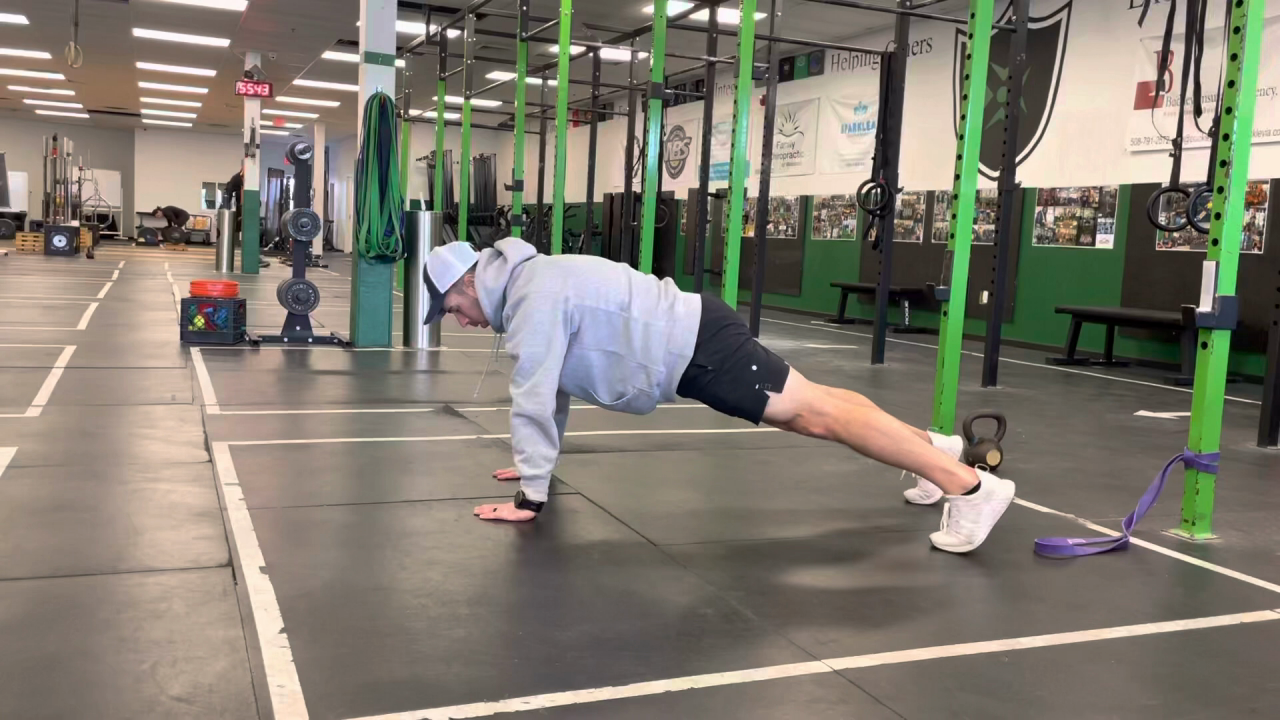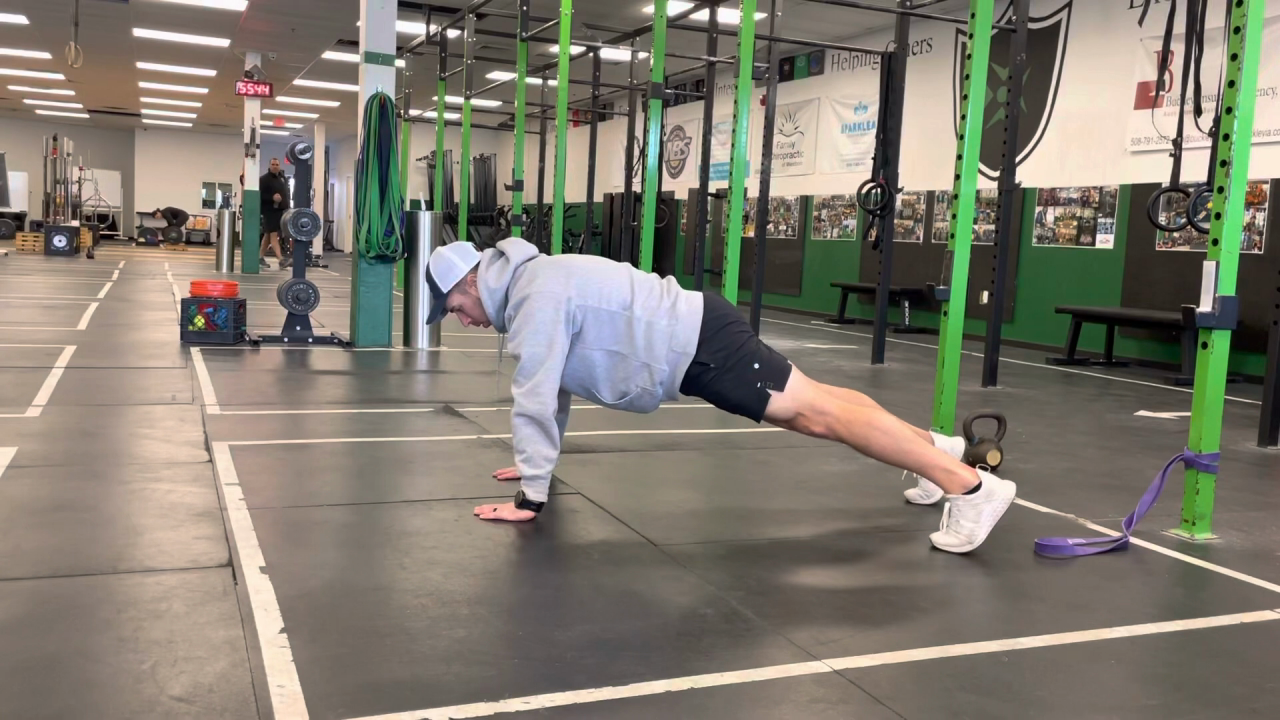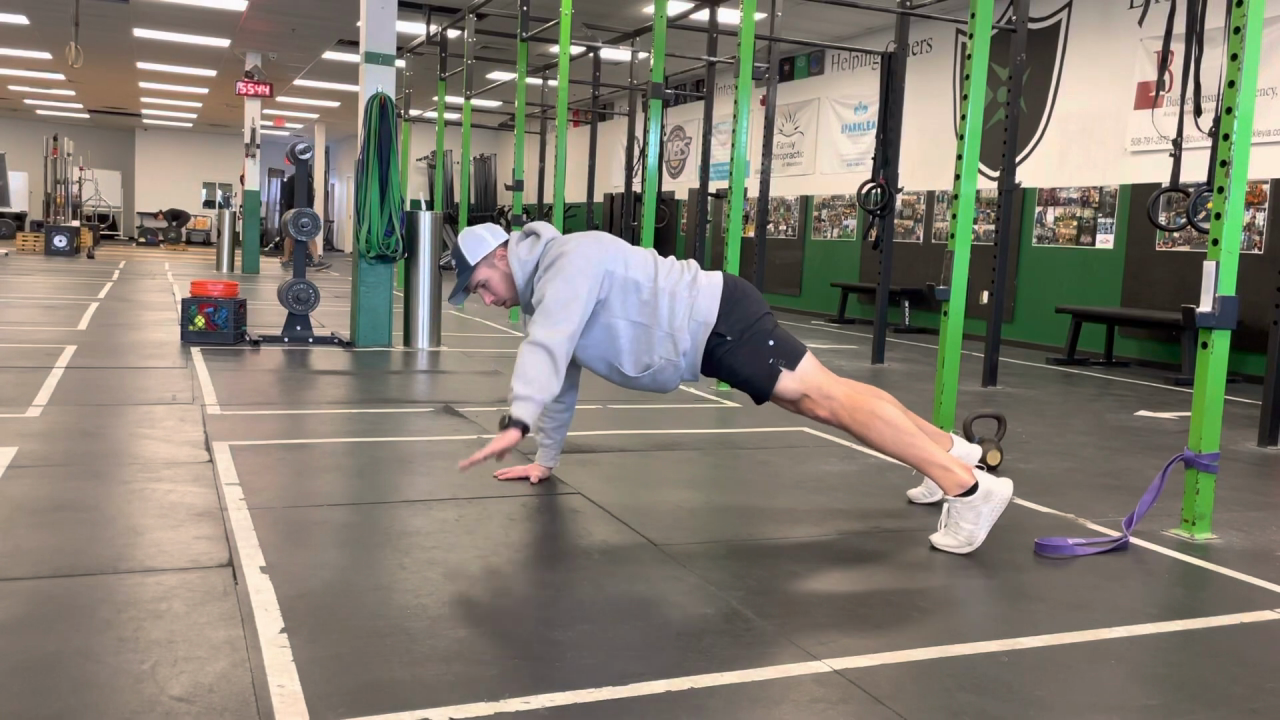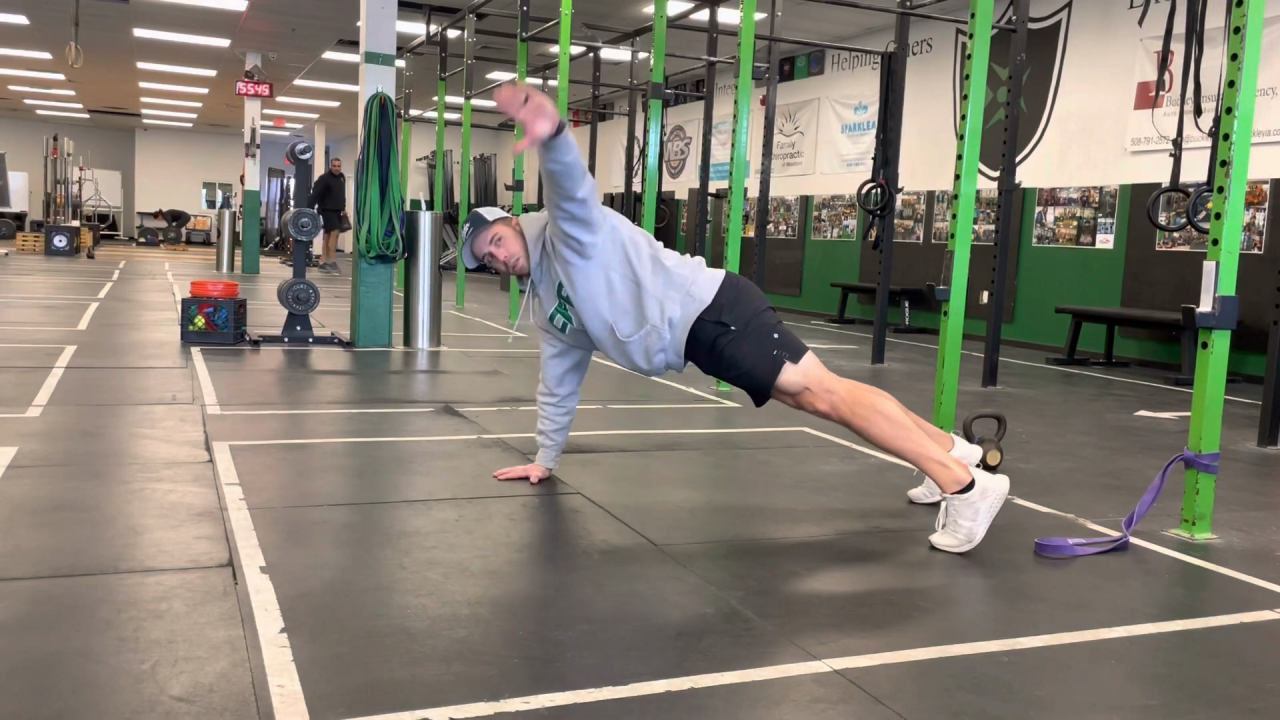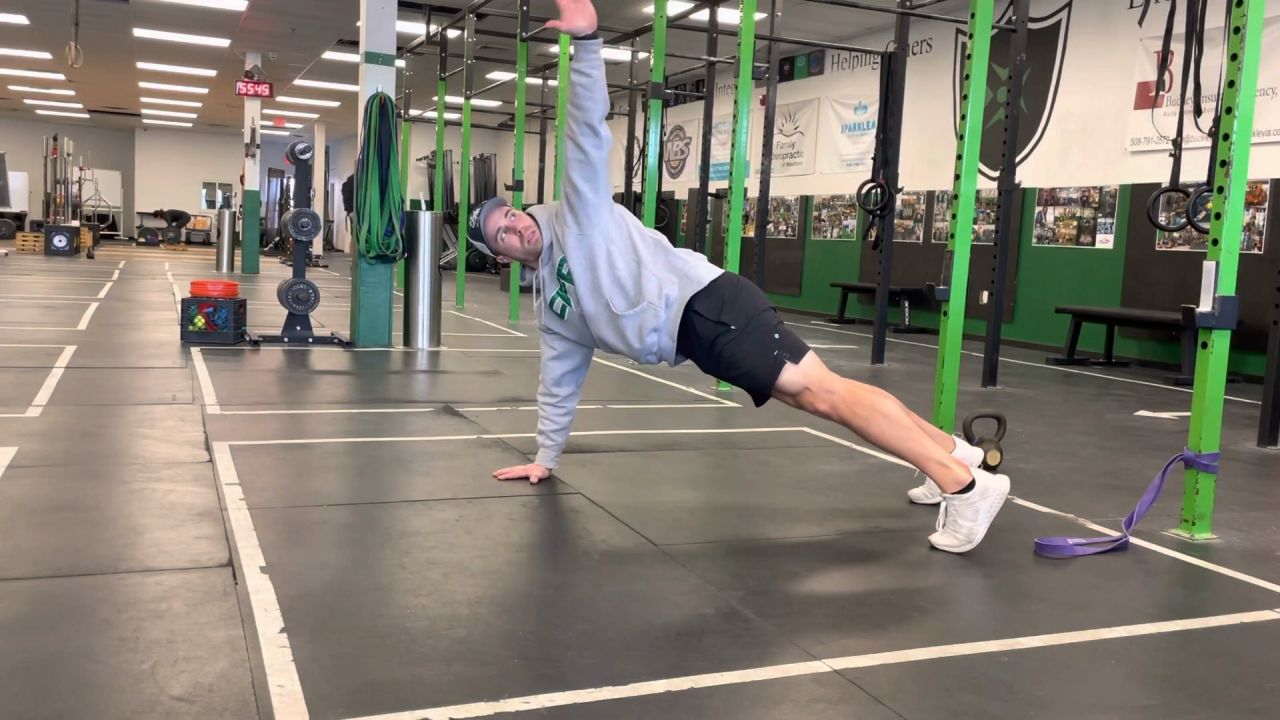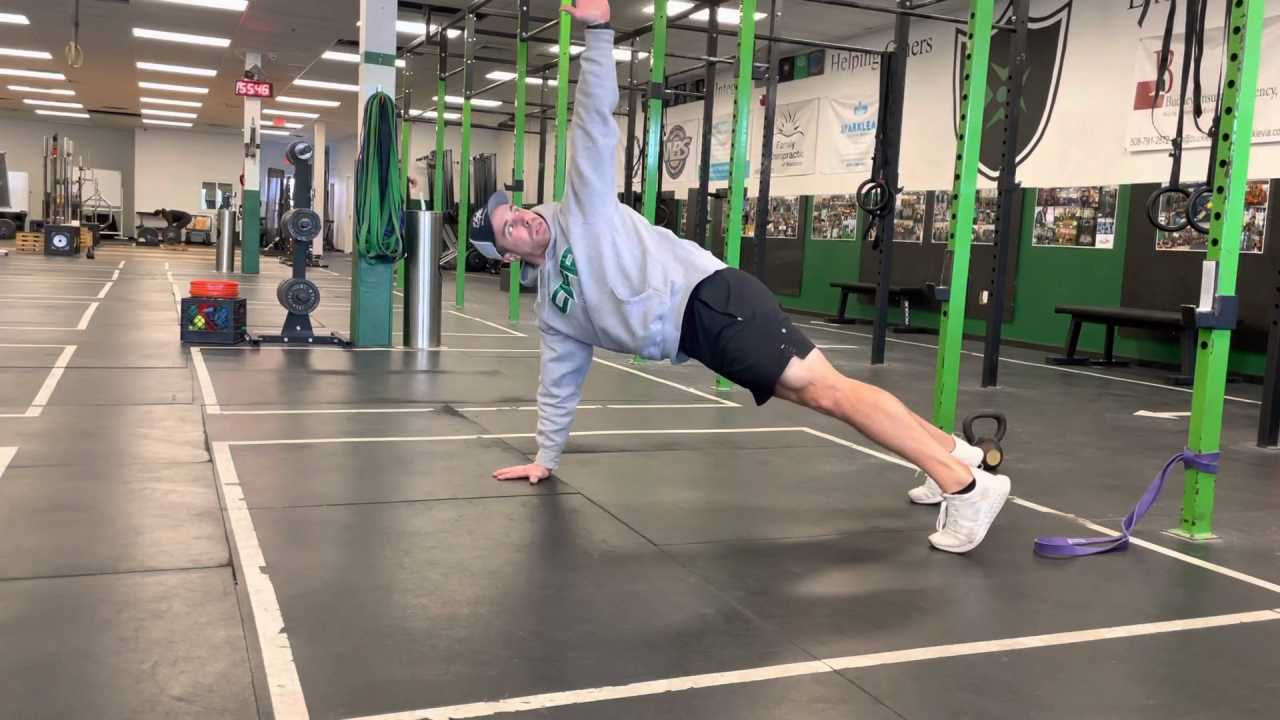
dt=0.5s
person 1, frame 1
left shoulder: (533, 295)
right shoulder: (529, 286)
left elbow: (533, 399)
right elbow: (553, 387)
left wrist: (531, 495)
right wrist: (537, 460)
left hip: (695, 347)
right hip: (690, 343)
left knee: (812, 411)
right knee: (808, 403)
left ankle: (970, 486)
right ankle: (932, 446)
person 1, frame 2
left shoulder: (535, 297)
right shoulder: (530, 284)
left elbow: (535, 400)
right elbow: (554, 386)
left wrist: (529, 495)
right wrist: (535, 462)
left hip: (698, 344)
right hip: (693, 339)
left knee: (816, 413)
right knee: (810, 399)
left ankle: (970, 487)
right ankle: (934, 446)
person 1, frame 3
left shoulder: (568, 260)
right shoulder: (544, 292)
left elbow: (547, 347)
right elbow: (560, 375)
left wrist: (516, 421)
right wrist: (545, 458)
left hip: (717, 318)
right hip: (706, 331)
left knee: (822, 396)
right knee: (821, 393)
left ankle: (967, 484)
right ankle: (950, 447)
person 1, frame 4
left shoulder: (564, 234)
right shoulder: (544, 301)
left elbow: (570, 186)
right elbow: (559, 381)
left wrist: (551, 136)
right wrist: (545, 456)
left hip: (711, 310)
right hip: (697, 338)
left knee: (821, 389)
right knee: (818, 394)
left ankle: (967, 485)
right ankle: (951, 454)
person 1, frame 5
left shoulder: (576, 216)
right shoulder: (550, 302)
left elbow: (588, 129)
right elbow: (560, 380)
right wrist: (545, 457)
left hip: (708, 306)
right hip: (694, 337)
left knee: (821, 391)
right knee: (812, 398)
left ankle: (963, 481)
right ankle: (951, 452)
person 1, frame 6
left shoulder: (582, 209)
right shoulder: (552, 307)
left elbow: (595, 119)
right elbow: (560, 380)
right wrist: (545, 456)
left hip: (710, 298)
right hip: (696, 337)
left knee: (826, 388)
right knee: (816, 396)
left ankle: (966, 483)
right ankle: (950, 453)
